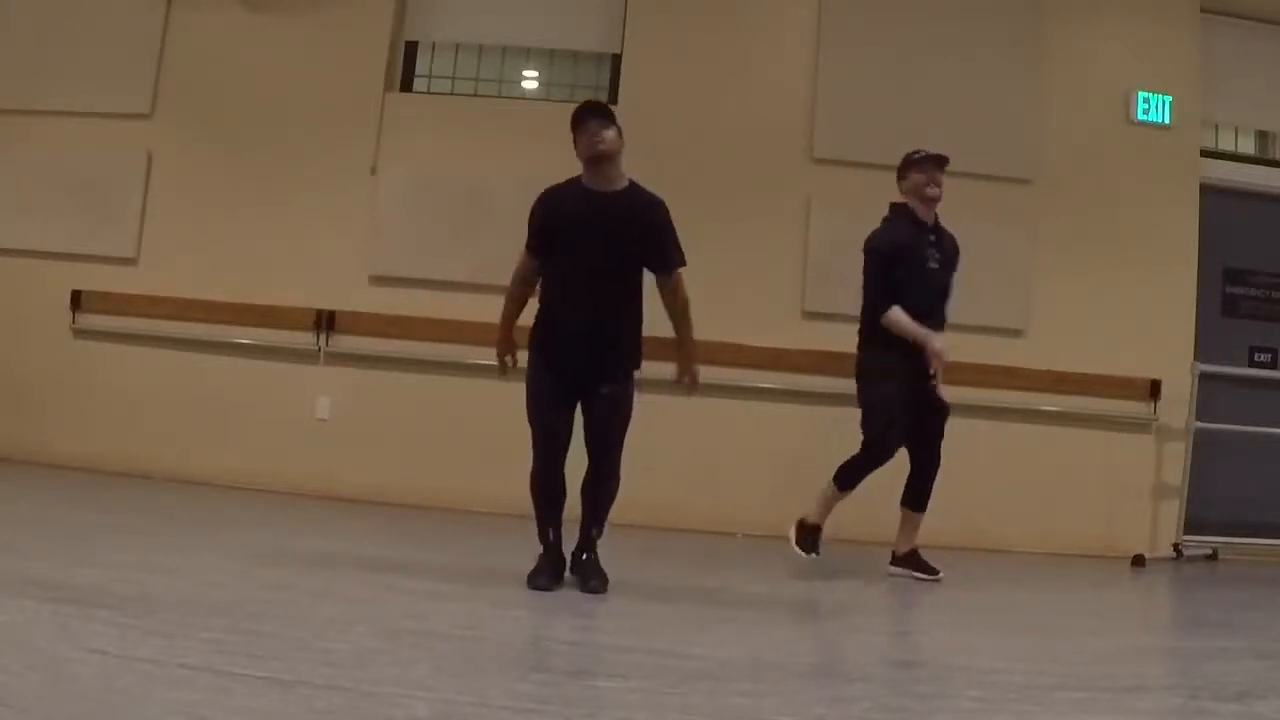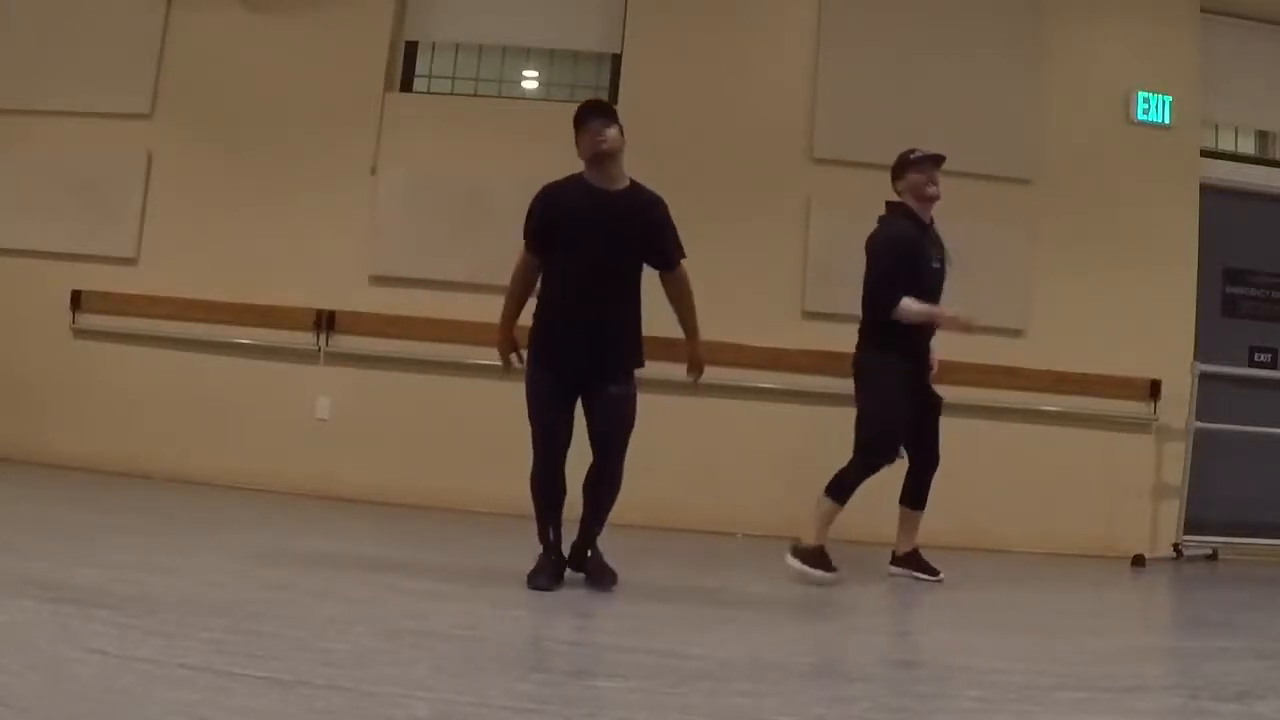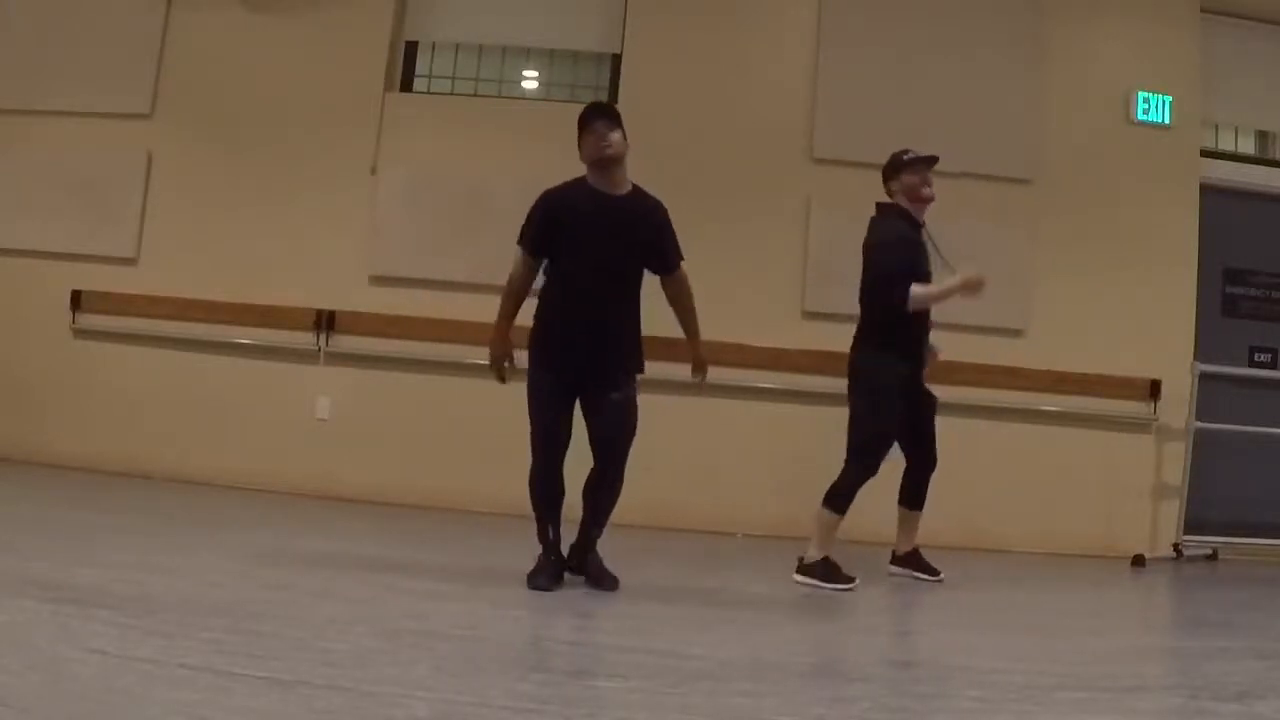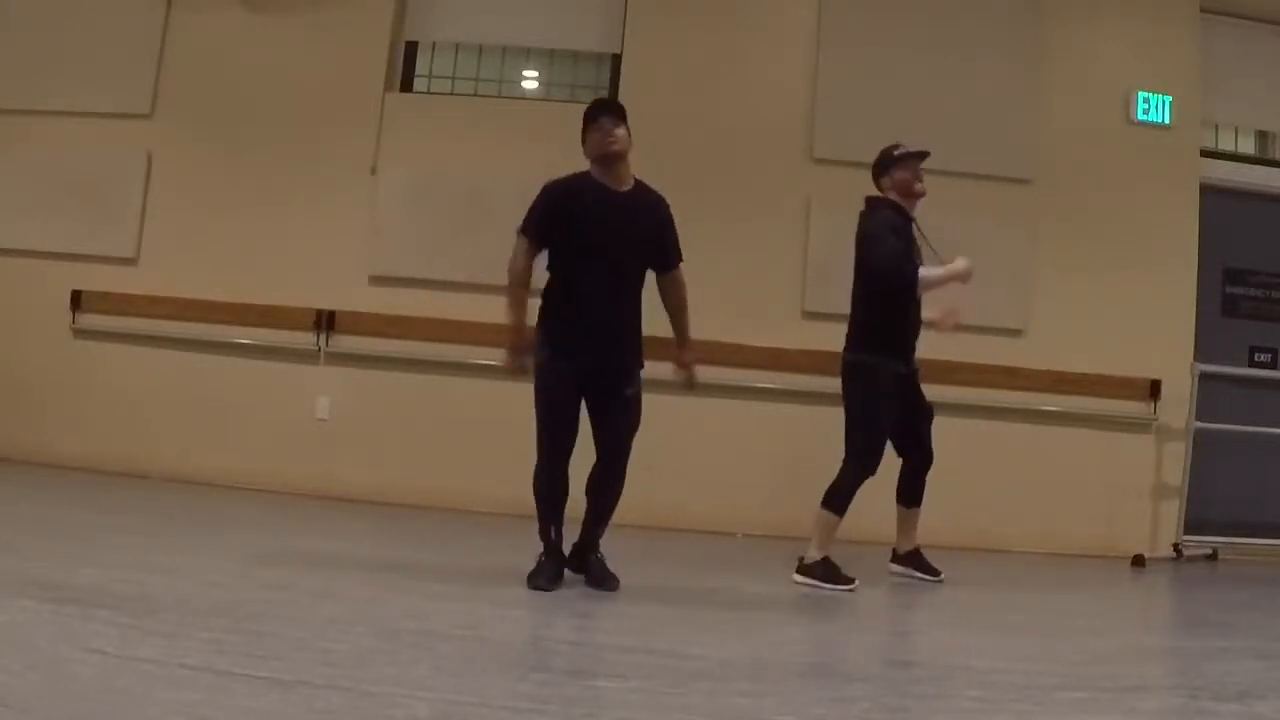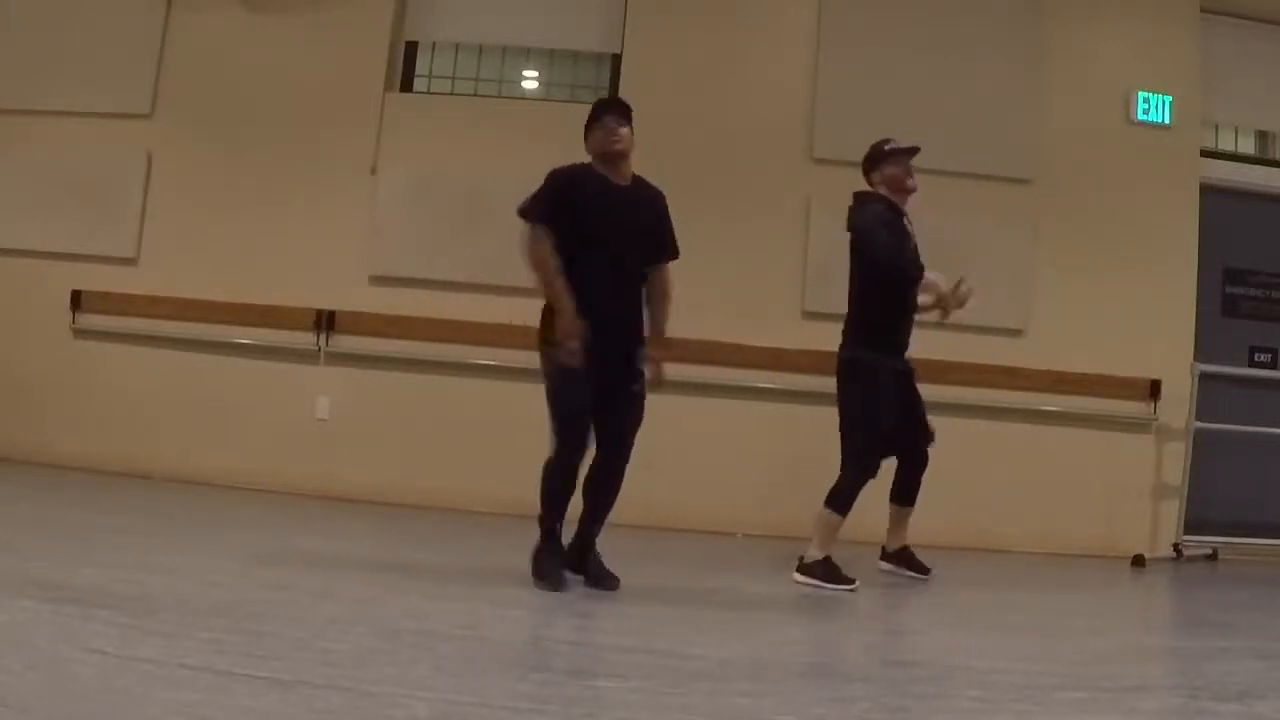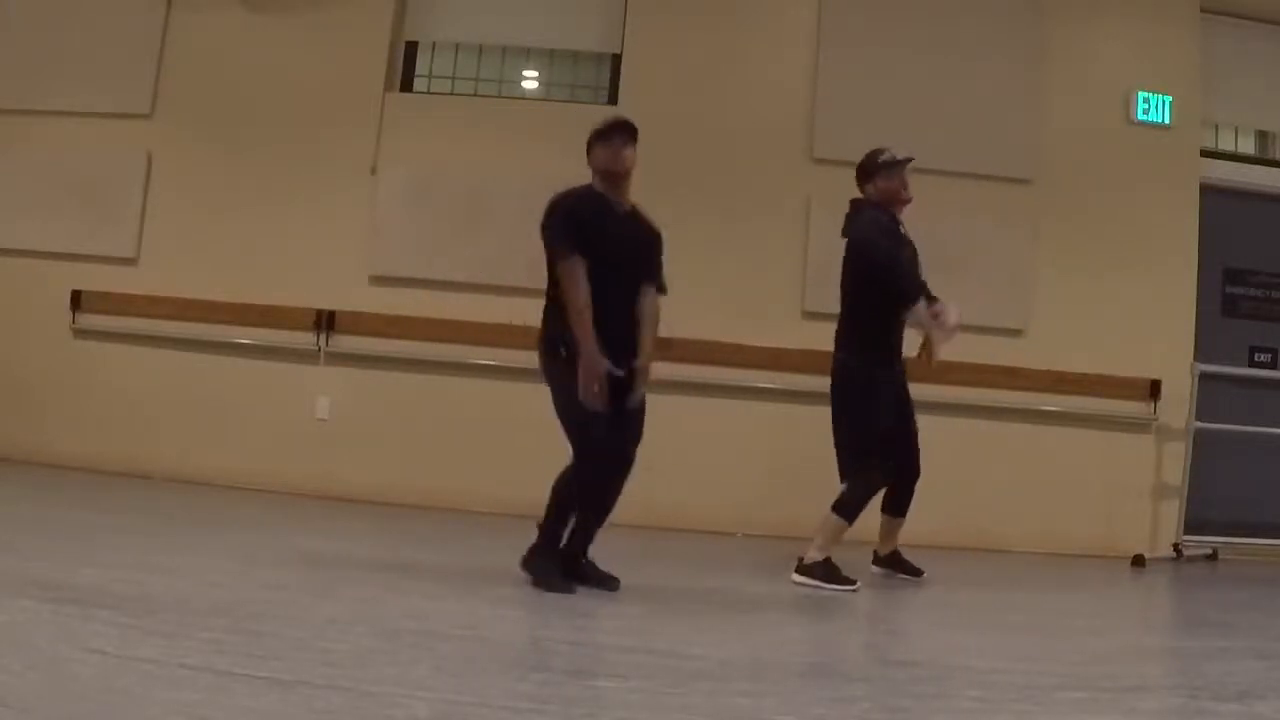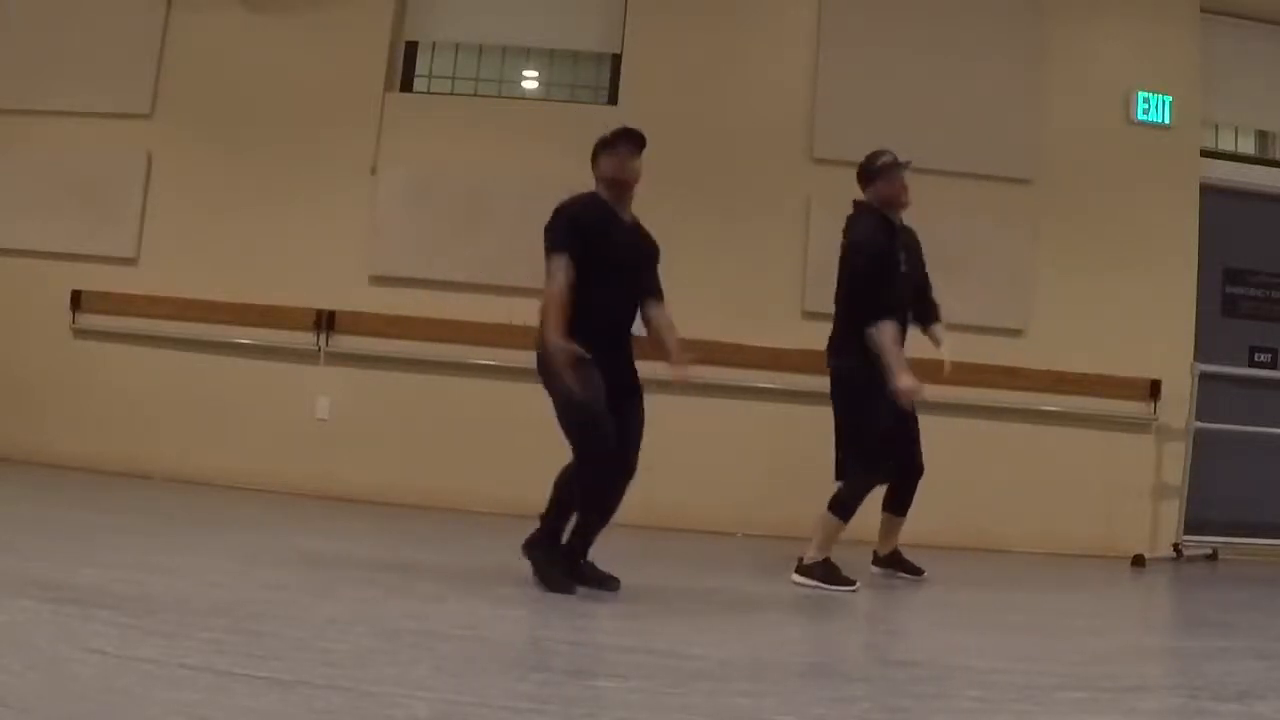
dt=0.1s
person 1, frame 1
left shoulder: (648, 209)
right shoulder: (555, 201)
left elbow: (671, 280)
right elbow: (529, 268)
left wrist: (686, 349)
right wrist: (505, 328)
left hip: (614, 358)
right hip: (552, 353)
left knee: (605, 458)
right knee: (548, 456)
left ankle: (586, 552)
right ankle: (550, 552)
person 1, frame 2
left shoulder: (648, 207)
right shoulder: (554, 198)
left elbow: (673, 276)
right elbow: (529, 265)
left wrist: (693, 341)
right wrist: (506, 326)
left hip: (614, 356)
right hip: (551, 350)
left knee: (609, 457)
right knee: (548, 455)
left ankle: (588, 549)
right ankle: (551, 551)
person 1, frame 3
left shoulder: (650, 212)
right shoulder: (557, 202)
left elbow: (674, 278)
right elbow: (524, 269)
left wrist: (694, 341)
right wrist: (500, 333)
left hip: (615, 358)
right hip: (553, 353)
left knee: (612, 459)
right knee: (548, 455)
left ankle: (585, 550)
right ankle: (550, 552)
person 1, frame 4
left shoulder: (652, 208)
right shoulder: (562, 194)
left elbow: (670, 277)
right elbow: (523, 254)
left wrist: (683, 343)
right wrist: (517, 324)
left hip: (620, 354)
right hip: (560, 347)
left knee: (615, 456)
right knee: (554, 453)
left ankle: (588, 550)
right ankle: (551, 551)
person 1, frame 5
left shoulder: (650, 201)
right shoulder: (566, 185)
left elbow: (658, 272)
right elbow: (538, 241)
left wrist: (656, 340)
right wrist: (562, 311)
left hip: (622, 344)
right hip: (572, 339)
left knee: (617, 447)
right knee: (571, 443)
left ankle: (583, 548)
right ankle: (549, 545)
person 1, frame 6
left shoulder: (644, 230)
right shoulder: (570, 208)
left elbow: (648, 297)
right elbow: (573, 279)
left wrist: (645, 358)
right wrist: (588, 352)
left hip: (620, 360)
right hip: (570, 353)
left knee: (617, 463)
right knee: (593, 453)
left ankle: (575, 554)
right ankle: (545, 548)
person 1, frame 7
left shoulder: (642, 239)
right shoulder: (576, 214)
left elbow: (652, 304)
right elbow: (558, 272)
left wrist: (672, 348)
right wrist: (554, 335)
left hip: (618, 364)
right hip: (572, 354)
left knee: (620, 465)
right knee: (596, 452)
left ankle: (574, 556)
right ankle: (546, 540)
person 2, frame 1
left shoulder: (947, 243)
right shoulder: (889, 236)
right elbow: (879, 304)
left wrist: (935, 353)
right wrist: (926, 337)
left hip: (918, 365)
right hip: (882, 359)
left knee: (927, 458)
right knee: (880, 445)
left ankle: (904, 551)
right ankle: (811, 522)
person 2, frame 2
left shoulder: (933, 240)
right shoulder: (891, 234)
right elbow: (886, 301)
left wrist: (929, 351)
right wrist: (941, 316)
left hip: (914, 363)
right hip: (881, 360)
left knee: (925, 457)
right knee: (874, 452)
left ankle: (905, 551)
right ankle: (809, 543)
person 2, frame 3
left shoulder: (911, 234)
right shoulder: (890, 233)
right elbow: (896, 295)
left wrist: (924, 342)
right wrist: (952, 288)
left hip: (904, 365)
right hip: (878, 364)
left knee: (923, 457)
right knee: (864, 460)
left ankle: (906, 552)
right ankle: (814, 558)
person 2, frame 4
left shoulder: (900, 227)
right shoulder: (882, 225)
right elbow: (899, 281)
left wrist: (930, 318)
right wrist: (950, 273)
left hip: (897, 363)
right hip: (871, 362)
left knee: (919, 453)
right knee: (862, 459)
left ankle: (906, 551)
right ankle: (813, 558)
person 2, frame 5
left shoulder: (894, 224)
right shoulder: (874, 220)
left elbow: (906, 287)
right elbow: (906, 275)
left wrist: (940, 299)
right wrist: (940, 294)
left hip: (889, 359)
right hip: (867, 358)
left knee: (914, 451)
right knee: (864, 460)
left ankle: (895, 546)
right ankle: (814, 559)
person 2, frame 6
left shoulder: (893, 233)
right shoulder: (872, 230)
left elbow: (908, 297)
right elbow: (902, 293)
left wrist: (938, 316)
right wrist: (934, 326)
left hip: (884, 367)
right hip: (863, 368)
left knee: (906, 465)
right knee: (869, 469)
left ankle: (887, 552)
right ankle: (814, 559)
person 2, frame 7
left shoulder: (906, 239)
right shoulder: (865, 238)
left elbow: (920, 299)
right elbow: (875, 312)
left wrist: (941, 341)
right wrist: (898, 372)
left hip: (885, 373)
right hip: (860, 373)
left knee: (908, 466)
right knee: (866, 469)
left ankle: (886, 550)
right ankle: (813, 560)
